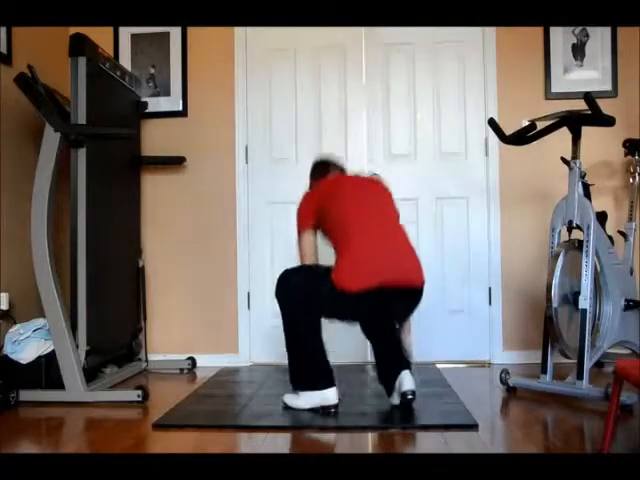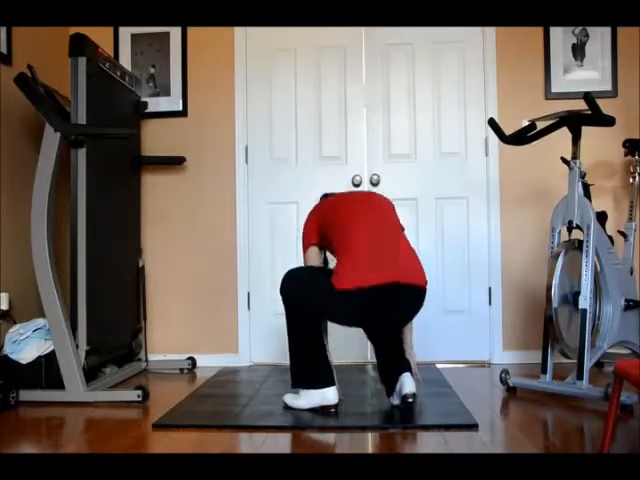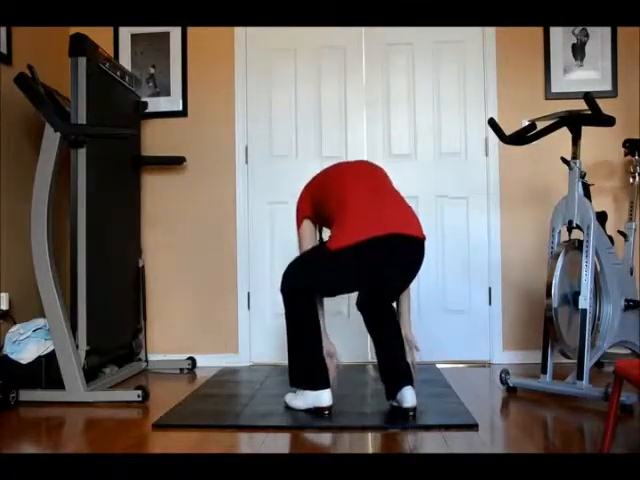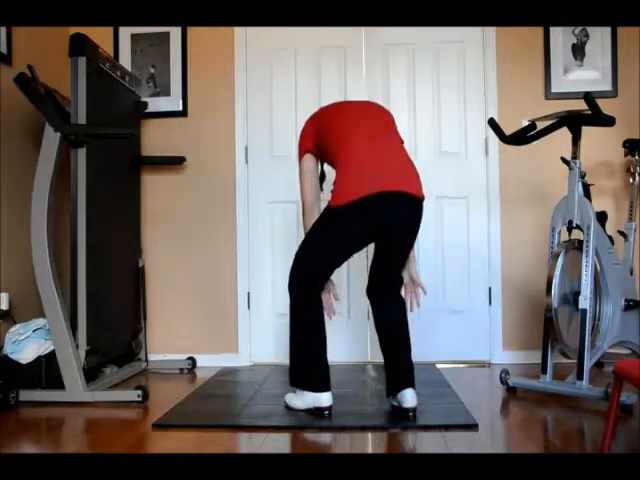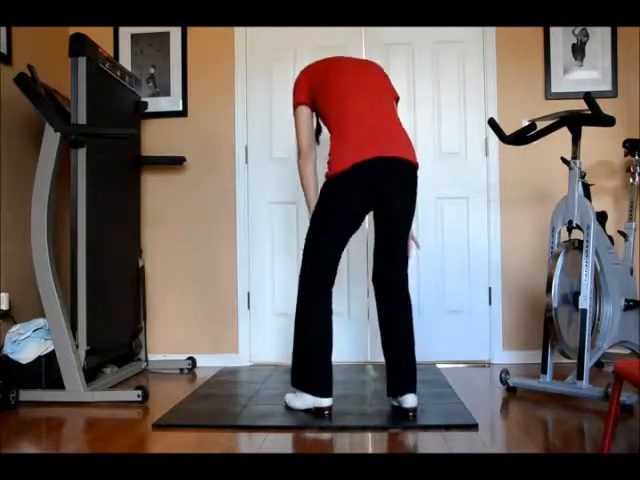
dt=1s
person 1, frame 1
left shoulder: (313, 196)
right shoulder: (376, 185)
left elbow: (309, 268)
right wrist: (400, 321)
left hip: (359, 287)
right hip: (412, 287)
left knee: (290, 286)
right knee: (377, 313)
left ankle: (318, 387)
right ankle: (399, 376)
person 1, frame 2
left shoulder: (318, 213)
right shoulder: (381, 202)
left elbow: (315, 285)
left wrist: (324, 354)
right wrist: (408, 350)
left hip: (359, 290)
right hip: (414, 290)
left knee: (293, 286)
left ankle: (319, 389)
right ankle: (400, 378)
person 1, frame 3
left shoulder: (312, 192)
right shoulder: (374, 172)
left elbow: (313, 268)
left wrist: (322, 338)
right wrist: (404, 325)
left hip: (360, 245)
right hip: (413, 244)
left knee: (294, 285)
right knee: (377, 303)
left ankle: (315, 390)
right ankle: (402, 389)
person 1, frame 4
left shoulder: (315, 125)
right shoulder: (381, 113)
left elbow: (311, 205)
left wrist: (322, 275)
right wrist: (409, 266)
left hip: (357, 200)
right hip: (410, 198)
left knee: (303, 281)
right knee: (386, 288)
left ankle: (315, 391)
right ankle: (404, 389)
person 1, frame 5
left shoulder: (309, 77)
right shoulder: (375, 71)
left elbow: (306, 152)
left wrist: (316, 215)
right wrist: (399, 220)
left hip: (353, 170)
right hip: (403, 165)
left knee: (317, 277)
right knee: (392, 280)
left ankle: (315, 391)
right ankle: (405, 391)
